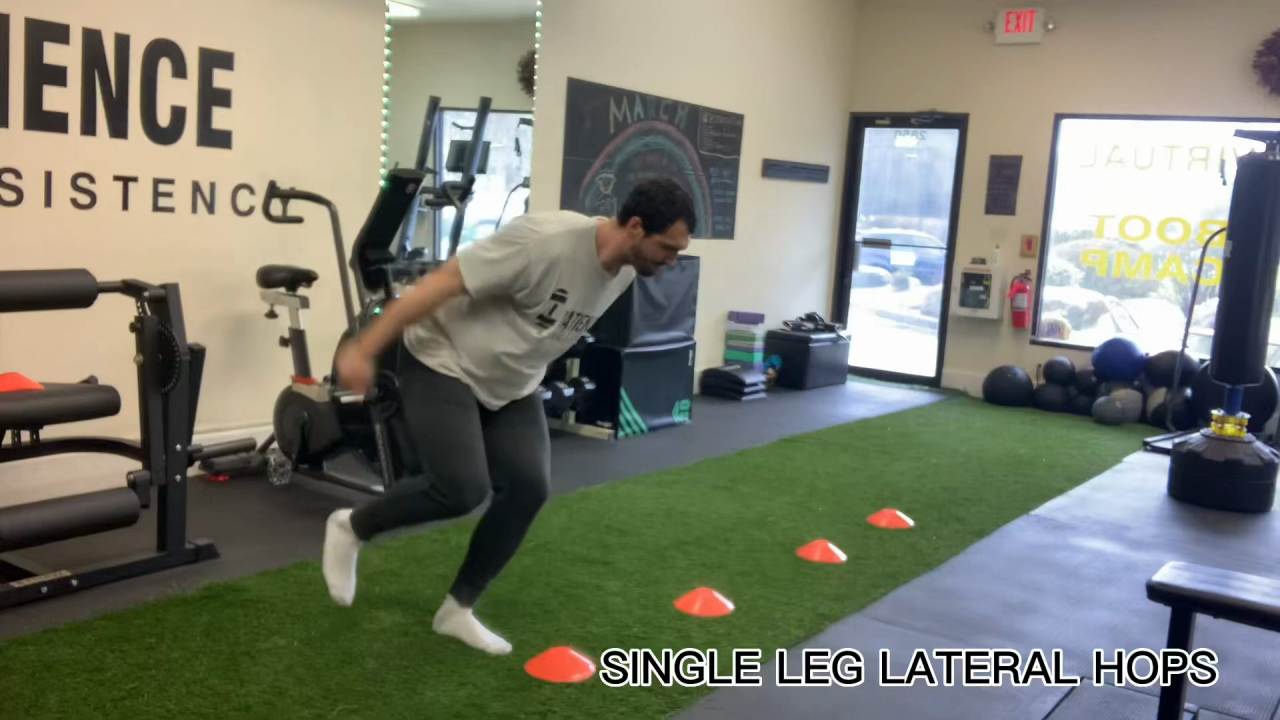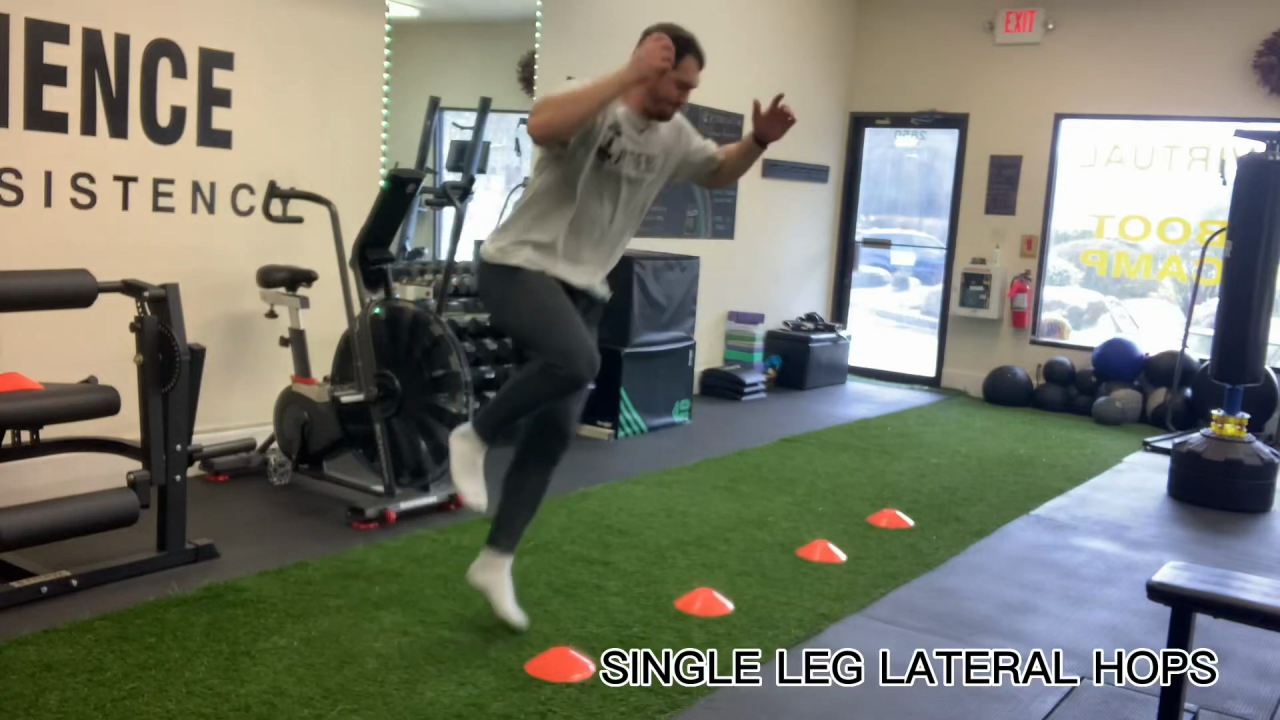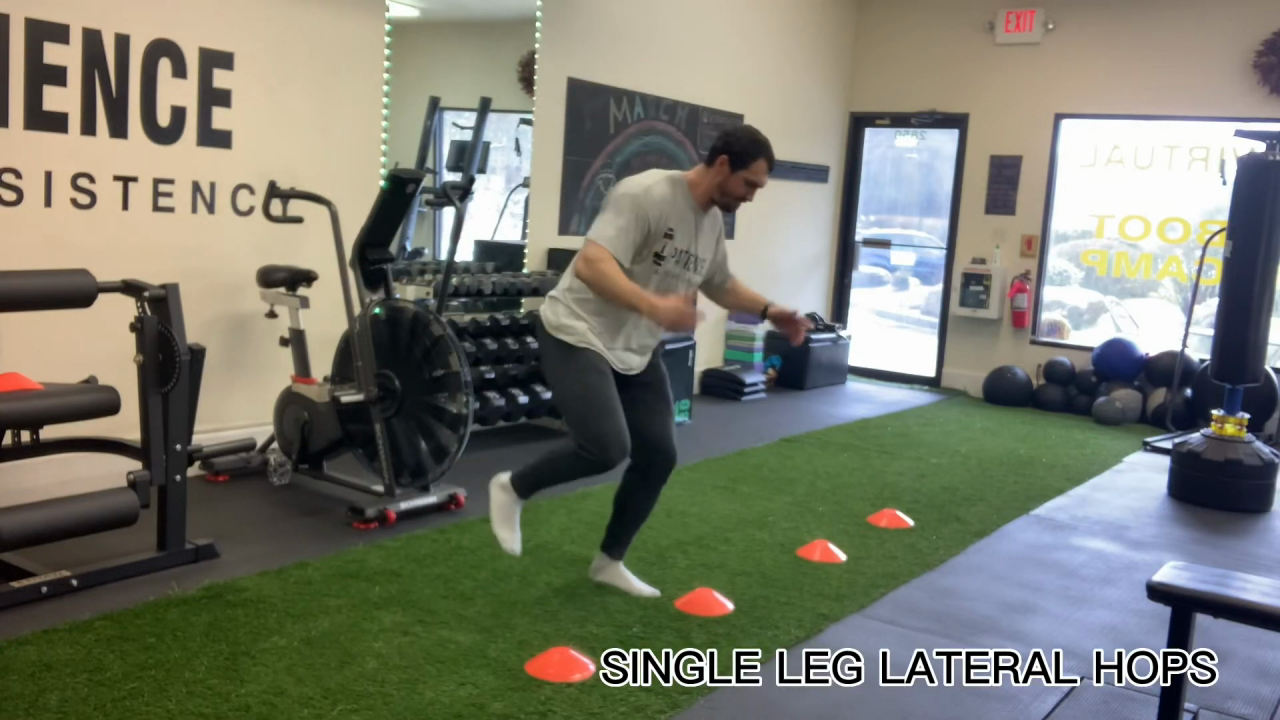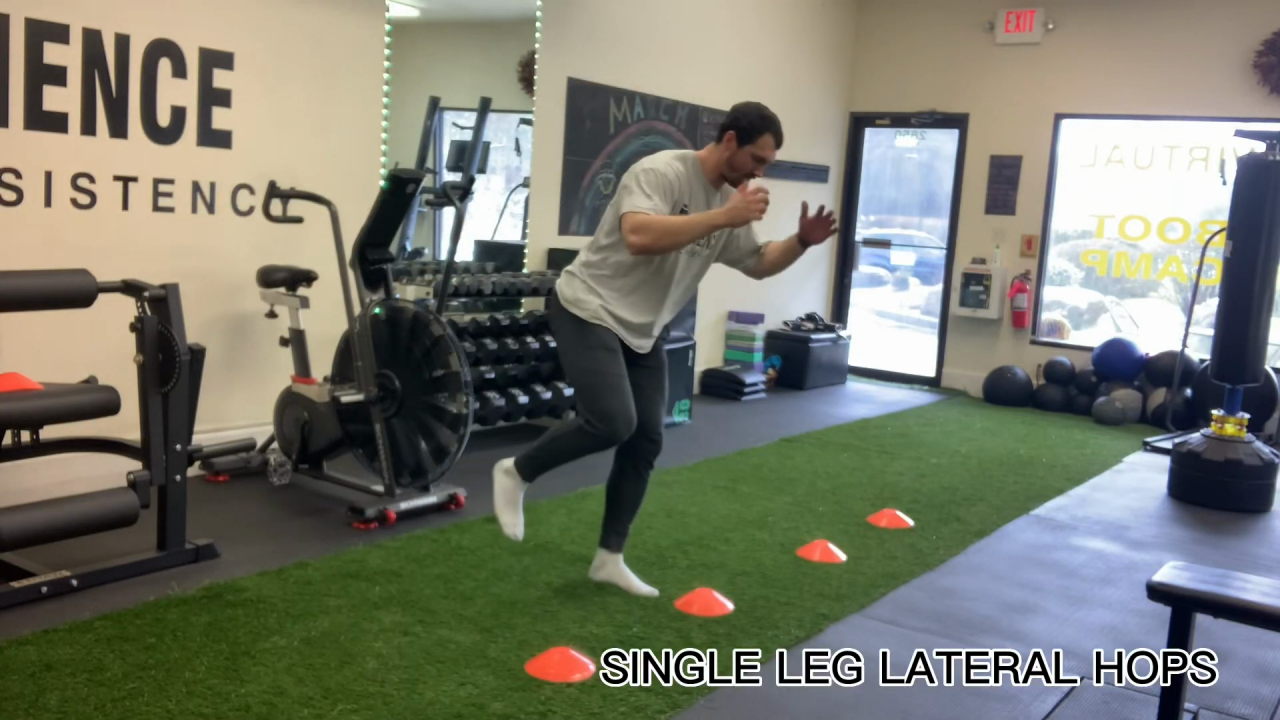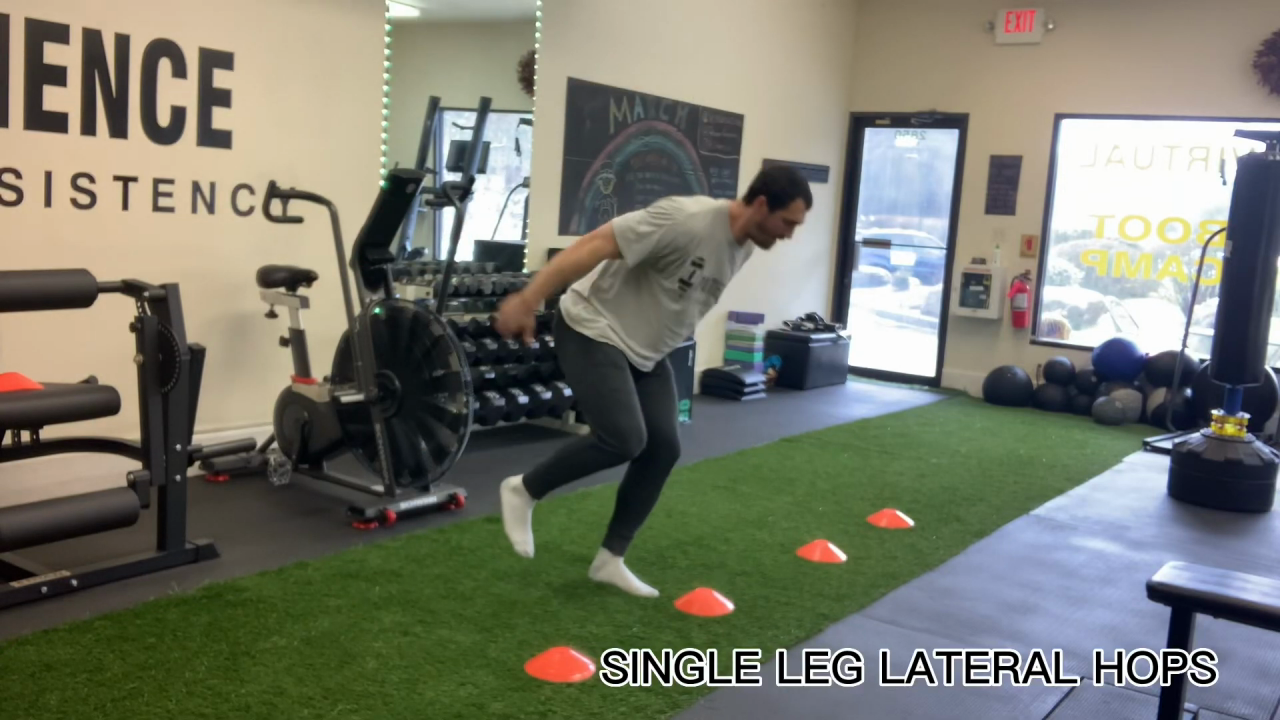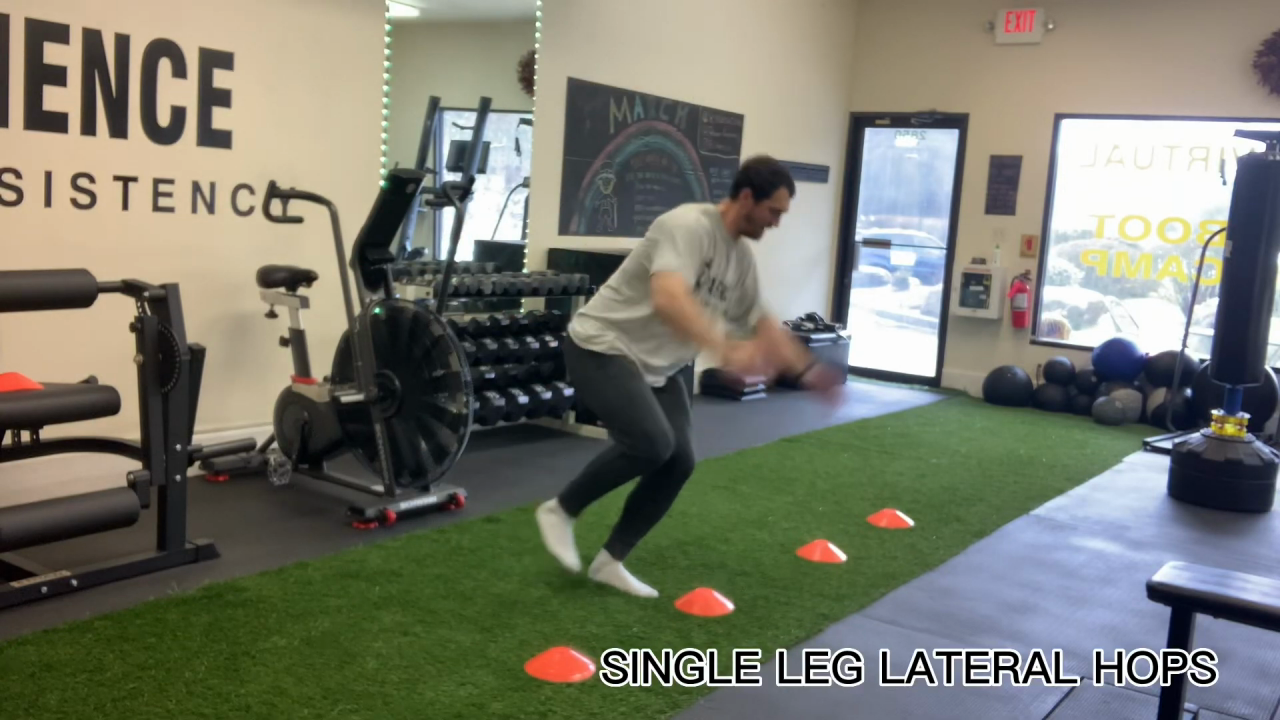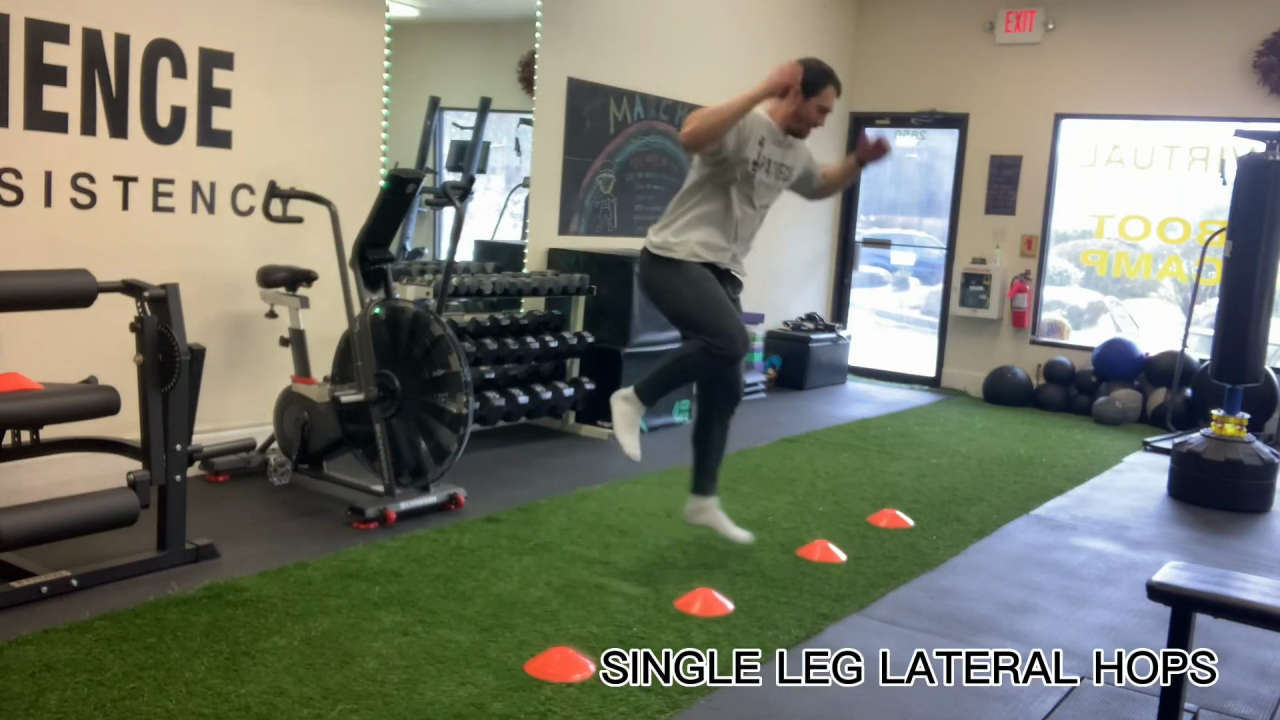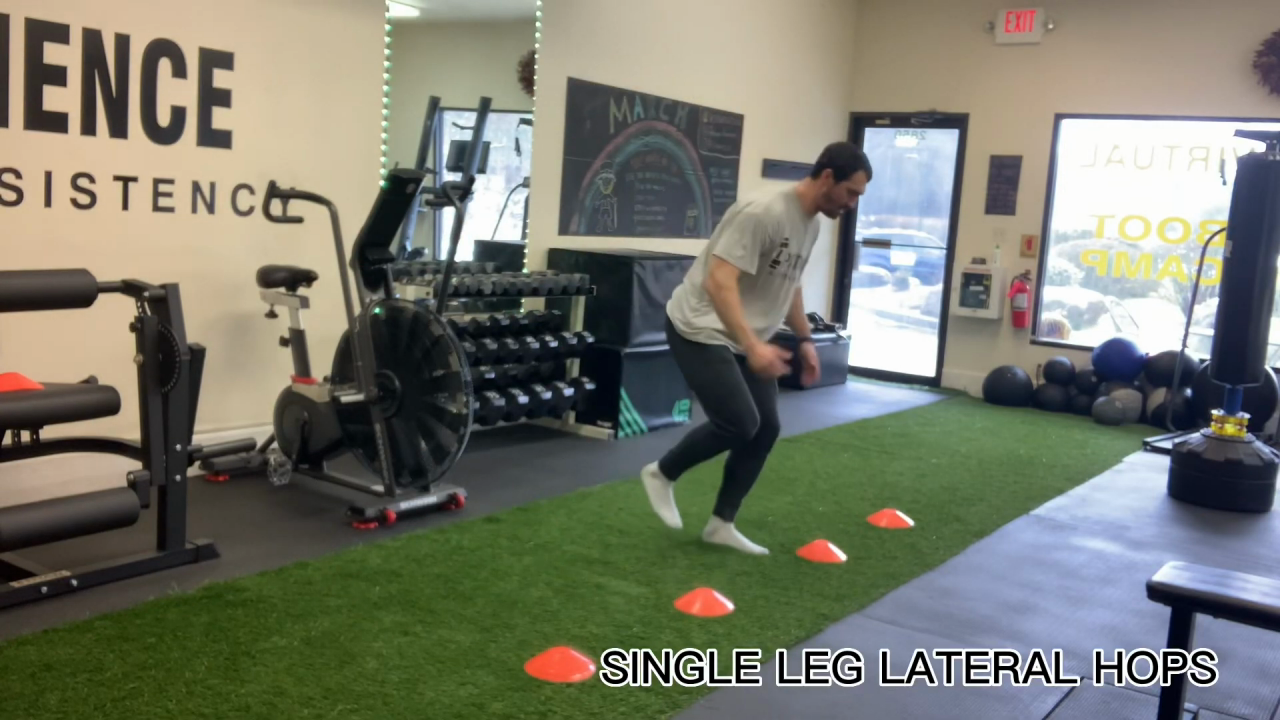
dt=0.4s
person 1, frame 1
left shoulder: (622, 272)
right shoulder: (546, 241)
right elbow: (444, 283)
left wrist: (525, 360)
right wrist: (366, 348)
left hip: (509, 384)
right hip: (442, 363)
left knee: (528, 489)
right knee: (461, 491)
left ankle: (457, 609)
right ankle: (353, 527)
person 1, frame 2
left shoulder: (674, 136)
right shoulder: (592, 104)
left elbow: (722, 169)
right elbow: (542, 126)
left wrist: (760, 139)
right wrist: (629, 77)
left hip: (578, 289)
right hip: (519, 268)
left knee: (555, 428)
right knee: (575, 364)
left ankle: (494, 564)
right ankle: (475, 435)
person 1, frame 3
left shoulder: (712, 225)
right shoulder: (645, 195)
left elbow: (720, 285)
right elbow: (590, 264)
left wrist: (769, 311)
right wrist: (652, 305)
left hip: (633, 349)
right hip: (577, 336)
left knee: (659, 457)
right knee: (605, 447)
left ankle: (609, 562)
right ankle: (513, 488)
person 1, frame 4
left shoulder: (729, 198)
right shoulder: (659, 172)
left elbow: (757, 262)
right elbow: (639, 236)
left wrist: (800, 241)
right wrist: (724, 218)
left hip: (642, 330)
right hip: (589, 310)
left knee: (646, 441)
right knee: (612, 423)
left ankle: (609, 558)
right ankle: (517, 472)
person 1, frame 5
left shoulder: (741, 249)
right shoulder: (688, 219)
right elbow: (599, 244)
right wrist: (529, 297)
left hip: (646, 347)
right hip: (594, 330)
left knee: (662, 449)
right knee: (624, 440)
left ankle: (610, 559)
right ankle: (523, 490)
person 1, frame 6
left shoulder: (739, 256)
right shoulder: (687, 226)
left elbow: (759, 322)
right elbow: (668, 295)
left wrist: (805, 368)
right wrist: (725, 350)
left hip: (655, 362)
right hip: (602, 348)
left knee: (678, 463)
right knee: (653, 445)
left ankle: (610, 562)
right ankle: (561, 510)
person 1, frame 7
left shoulder: (794, 150)
right shoulder: (741, 123)
left elbow: (821, 186)
right elbow: (692, 135)
left wrist: (858, 161)
right wrist: (761, 90)
left hip: (720, 269)
right hip: (675, 259)
left knee: (723, 389)
right knee: (729, 341)
left ankle: (704, 502)
right ankle: (635, 398)
person 1, frame 8
left shoulder: (811, 225)
right shoulder: (762, 212)
right elbow: (720, 280)
left wrist: (805, 341)
right wrist: (752, 346)
left hip: (748, 340)
right hip: (700, 331)
left knee: (766, 428)
right knee: (740, 425)
left ankle: (721, 524)
right ankle: (661, 473)
